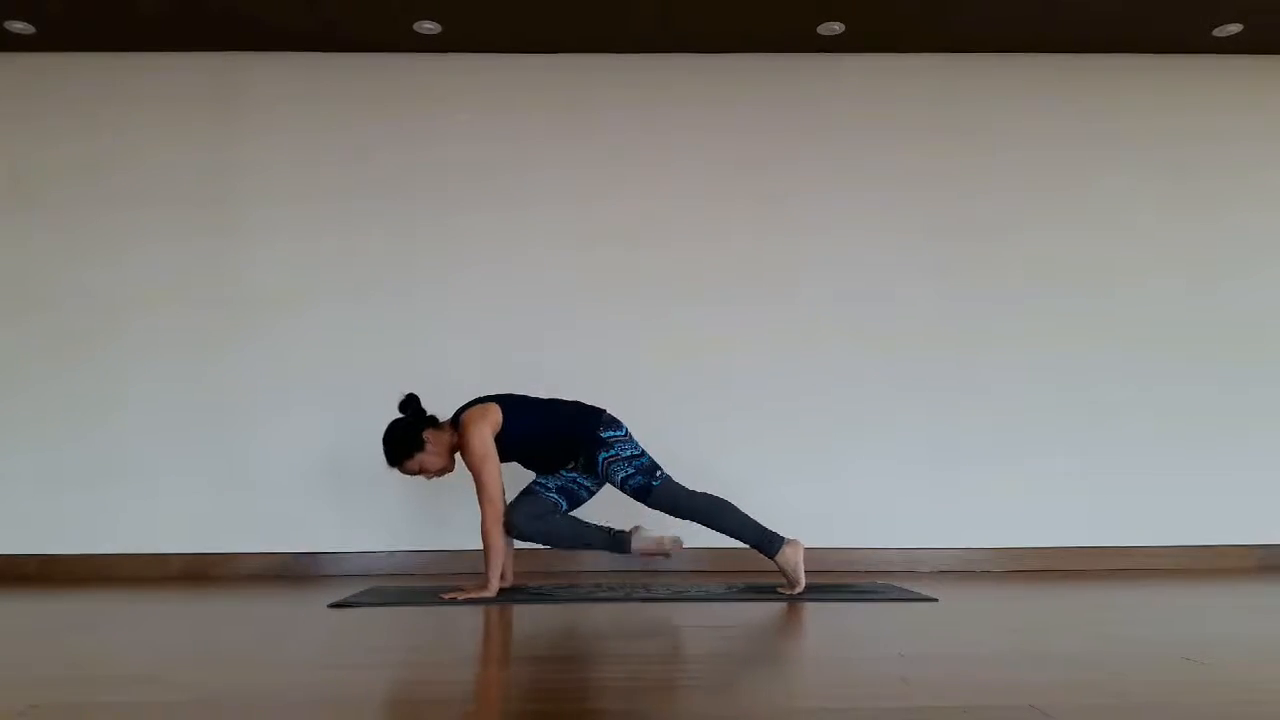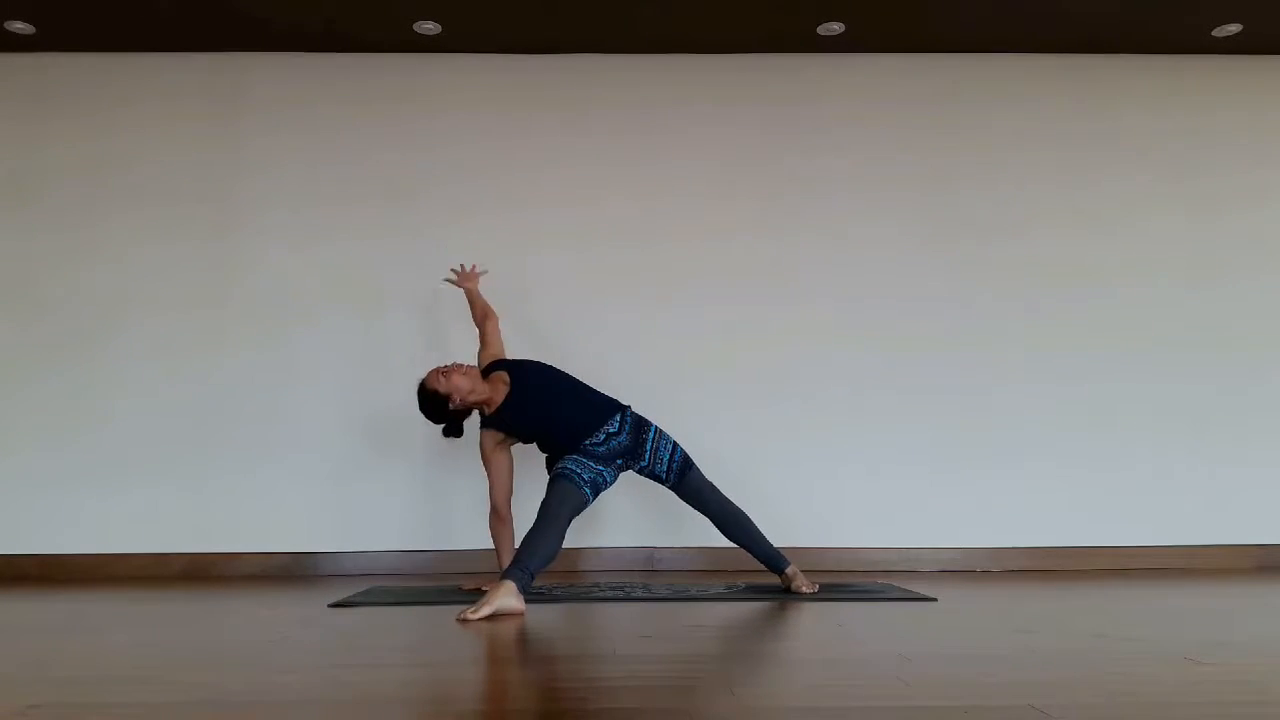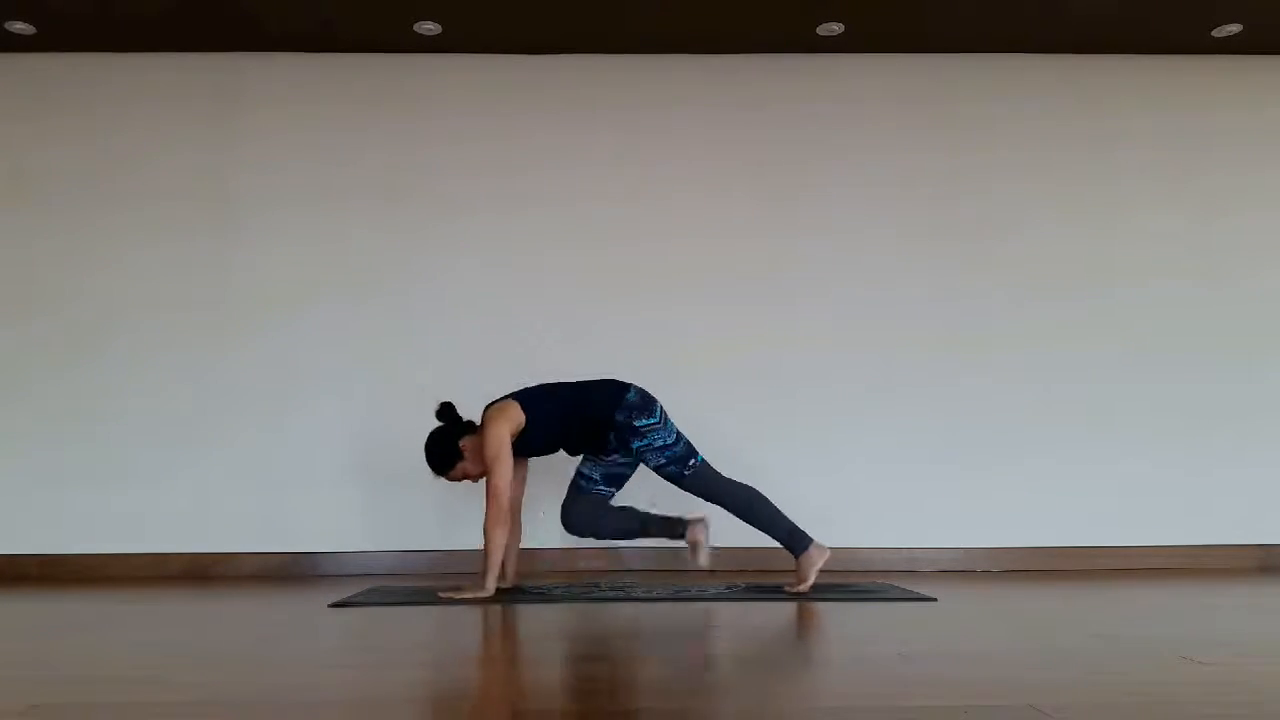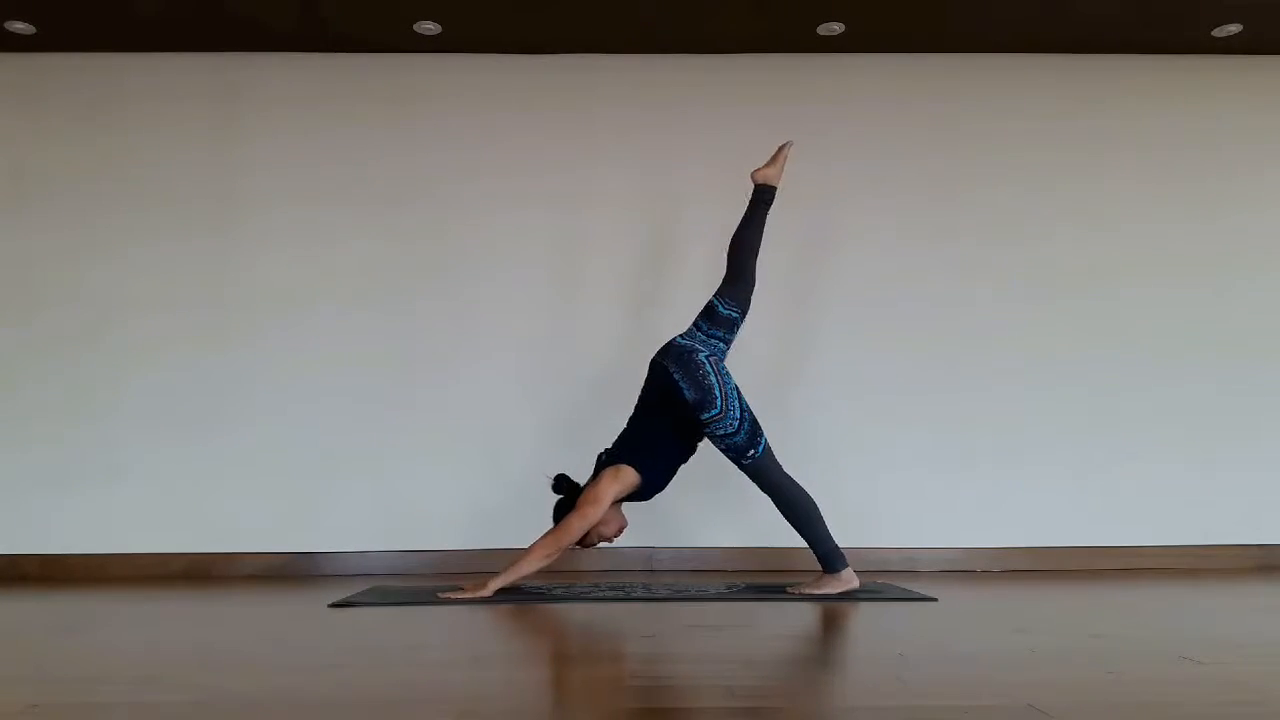
dt=0.7s
person 1, frame 1
left shoulder: (473, 427)
right shoulder: (468, 442)
left elbow: (492, 510)
right elbow: (498, 515)
left wrist: (491, 582)
right wrist: (502, 572)
left hip: (599, 437)
right hip: (570, 465)
left knee: (677, 500)
right knee: (520, 519)
left ankle: (781, 548)
right ankle: (629, 543)
person 1, frame 2
left shoulder: (492, 369)
right shoulder: (493, 434)
left elbow: (487, 318)
right elbow: (500, 510)
right wrist: (506, 576)
left hip: (624, 427)
right hip: (583, 458)
left knee: (706, 497)
right knee: (554, 511)
left ankle: (785, 569)
right ankle: (508, 591)
person 1, frame 3
left shoulder: (497, 425)
right shoulder: (508, 443)
left elbow: (499, 510)
right elbow: (511, 513)
left wrist: (488, 583)
right wrist: (506, 573)
left hip: (629, 411)
right hip: (606, 439)
left knee: (710, 484)
right knee: (578, 518)
left ankle: (808, 550)
right ankle: (686, 529)
person 1, frame 4
left shoulder: (607, 486)
right shoulder: (604, 485)
left elbow: (557, 542)
right elbow: (555, 543)
left wrist: (490, 585)
right wrist: (495, 582)
left hip: (694, 377)
right hip: (685, 365)
left knee: (771, 478)
right knee: (736, 285)
left ankle: (839, 571)
right ankle: (764, 186)
